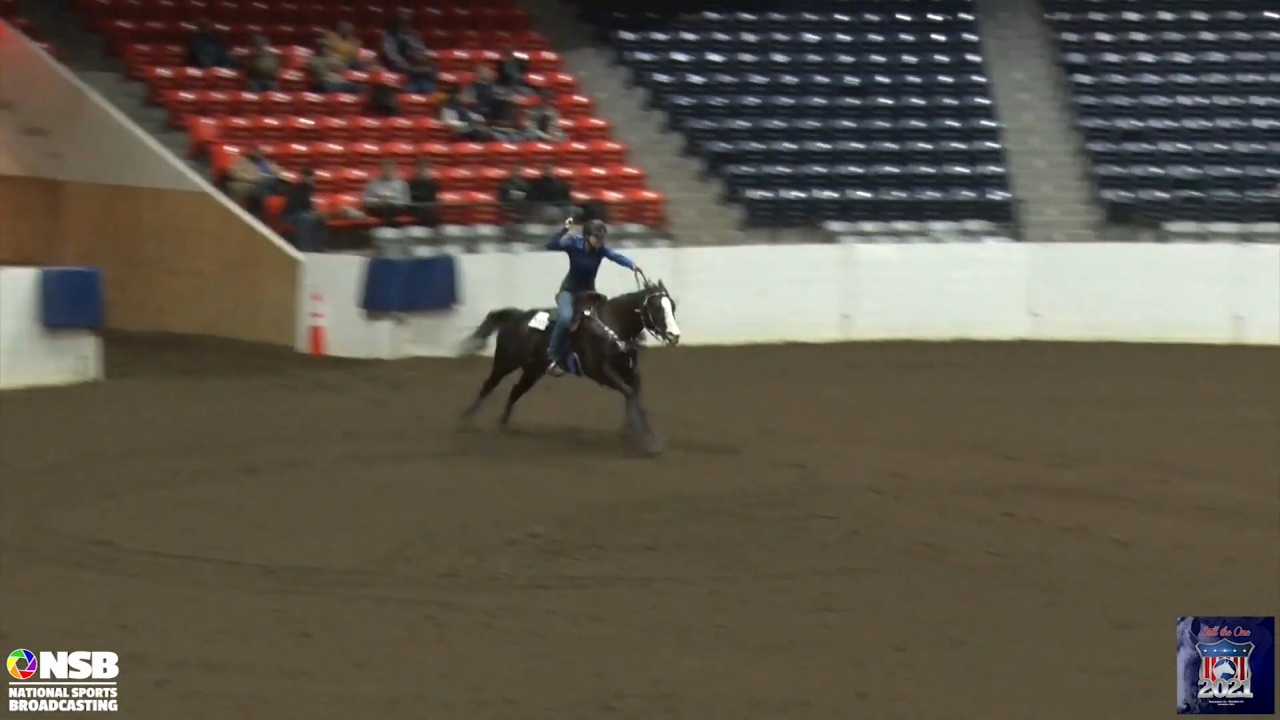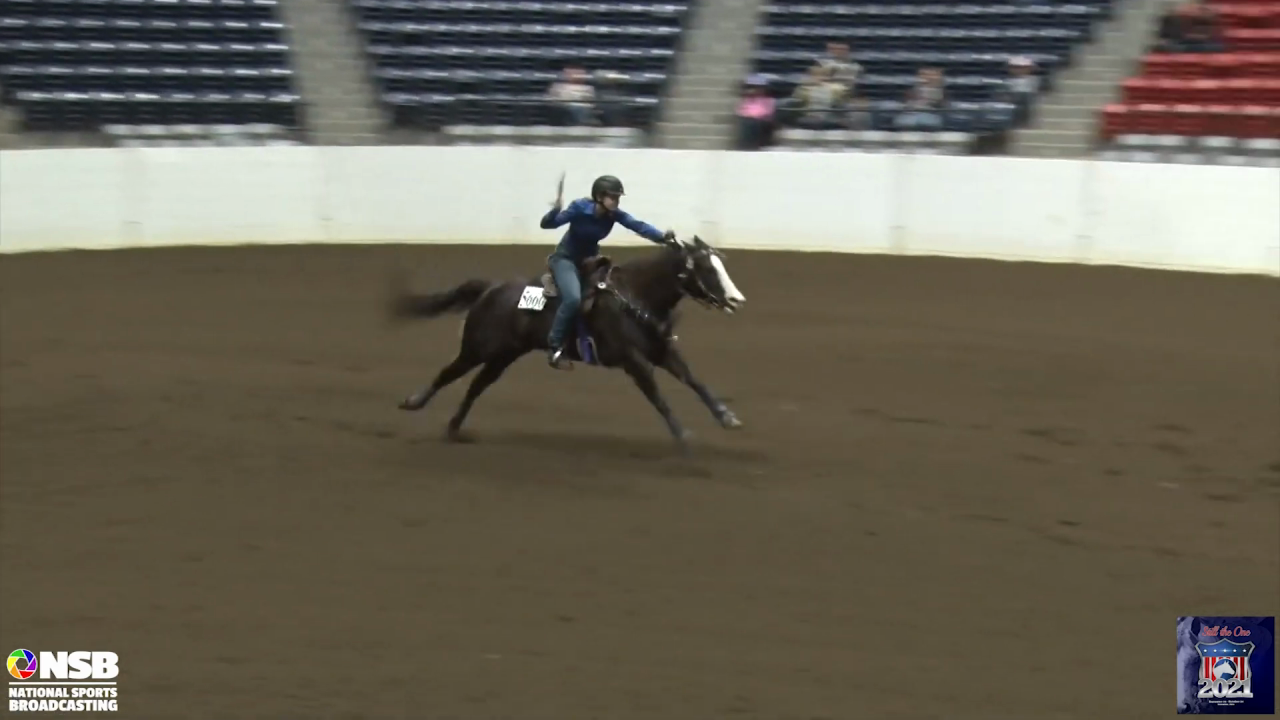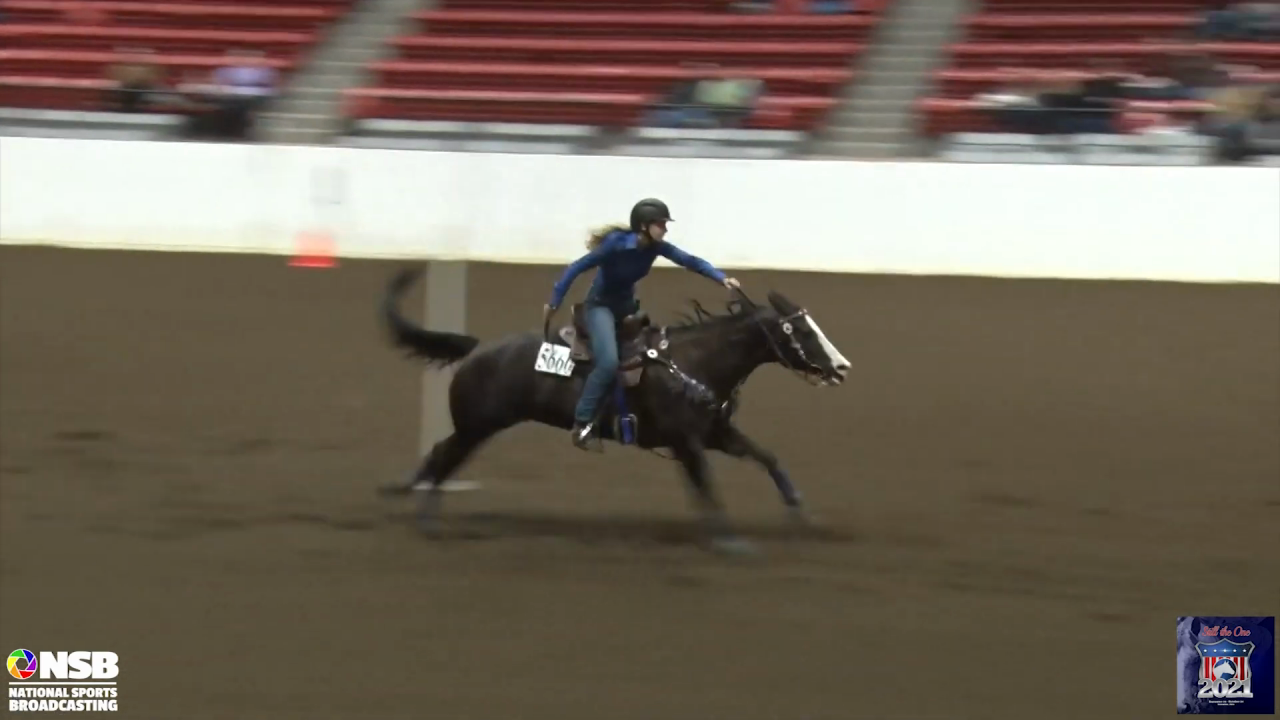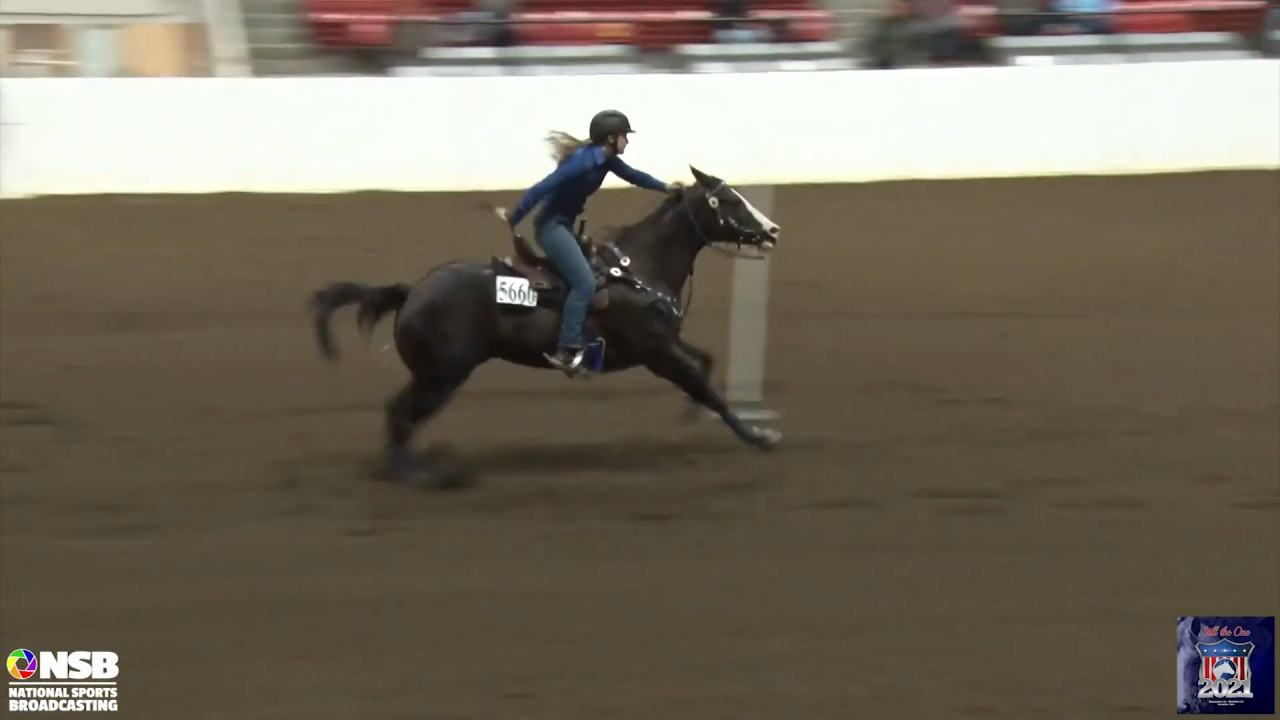
dt=0.7s
person 1, frame 1
left shoulder: (602, 250)
right shoulder: (574, 245)
left elbow: (618, 257)
right elbow: (550, 245)
left wrist: (632, 265)
right wrist: (564, 230)
left hip: (588, 292)
right hip: (569, 291)
right knee: (565, 319)
right ankle: (554, 358)
person 1, frame 2
left shoulder: (614, 214)
right shoulder: (579, 209)
left elbow: (639, 226)
right elbow: (548, 223)
left wrist: (662, 236)
right wrist: (555, 211)
left hip: (589, 259)
right hip: (565, 259)
right knee: (573, 298)
right ankle: (555, 346)
person 1, frame 3
left shoulder: (654, 246)
right shoulder: (615, 245)
left elbow: (691, 262)
right elbow: (576, 268)
left wrist: (723, 279)
right wrist: (554, 301)
left hip: (625, 305)
right hip: (600, 306)
right knee: (608, 363)
right ankle: (582, 423)
person 1, frame 4
left shoulder: (605, 158)
right shoulder: (583, 161)
left elbow: (633, 176)
right elbow: (540, 189)
left wrist: (665, 187)
right wrist: (513, 217)
left hip: (563, 224)
right hip: (552, 225)
right knee: (585, 283)
right ankle: (567, 351)
